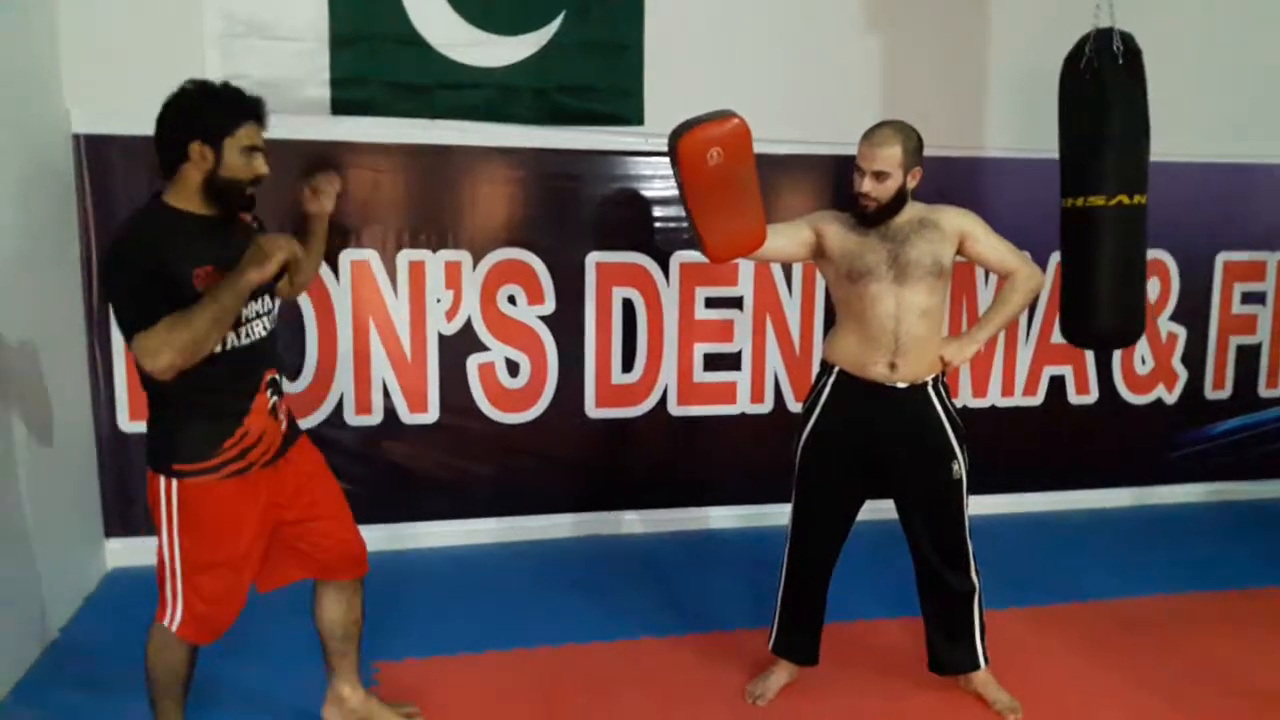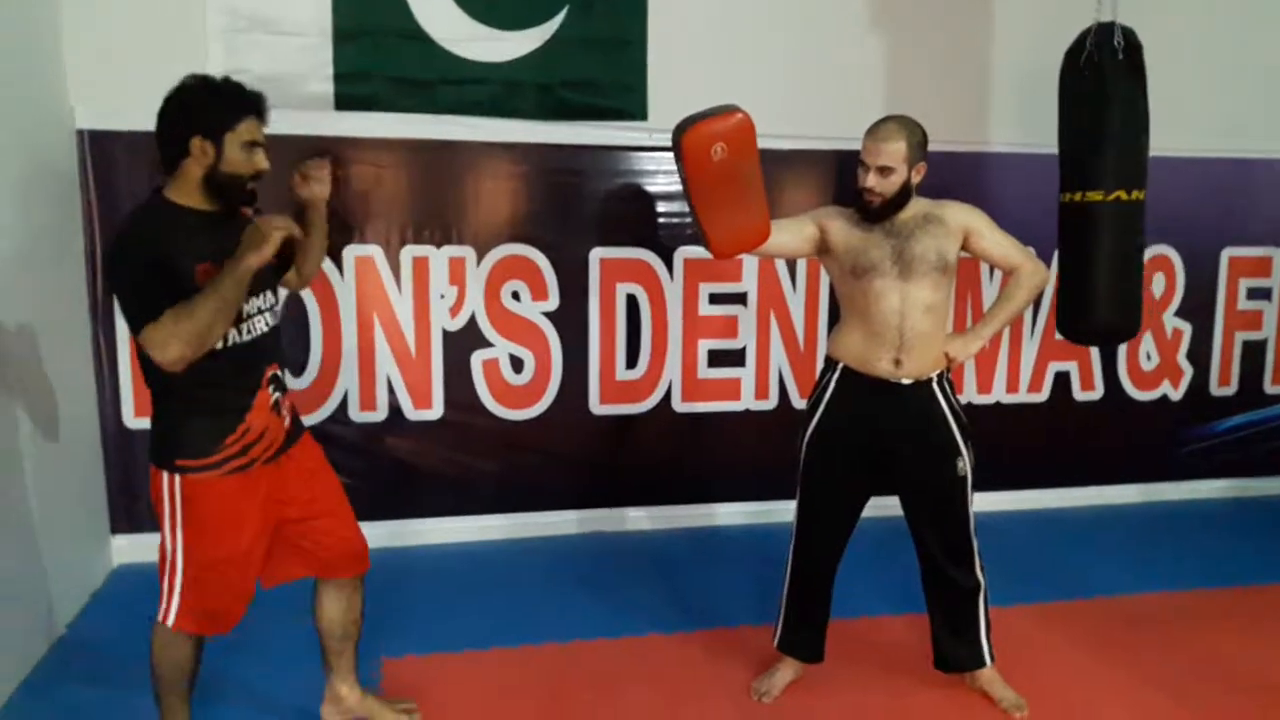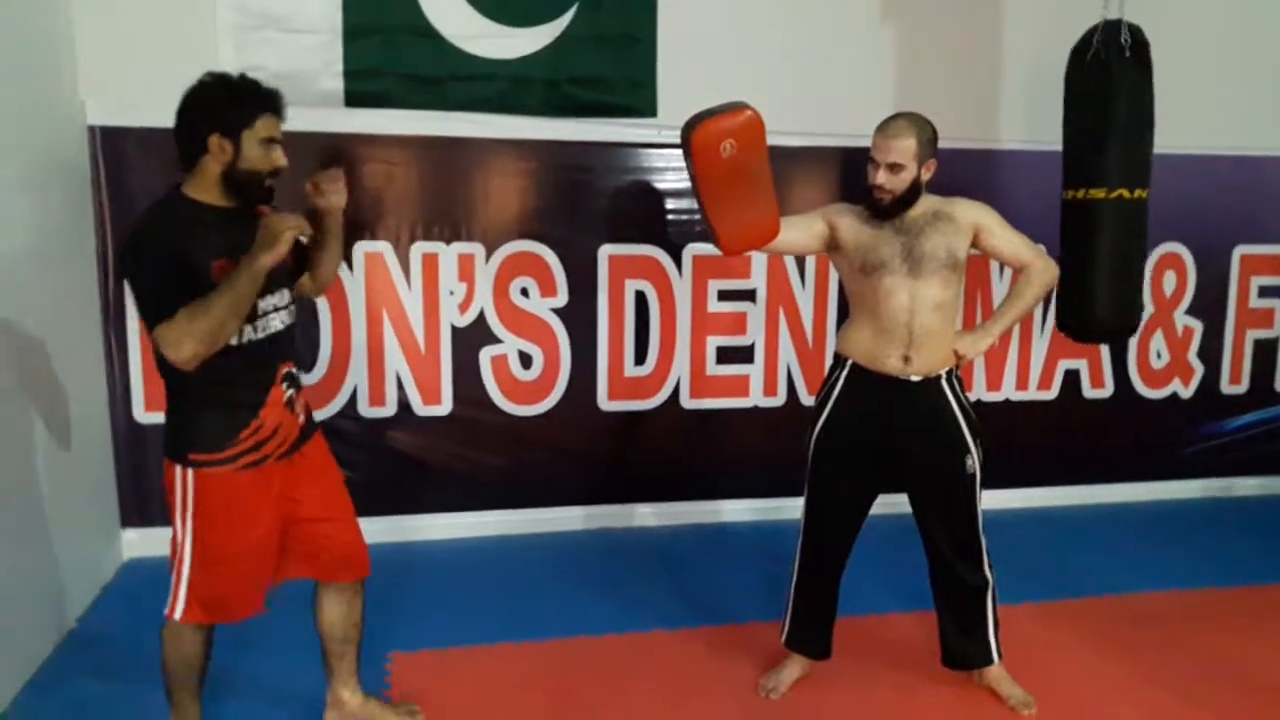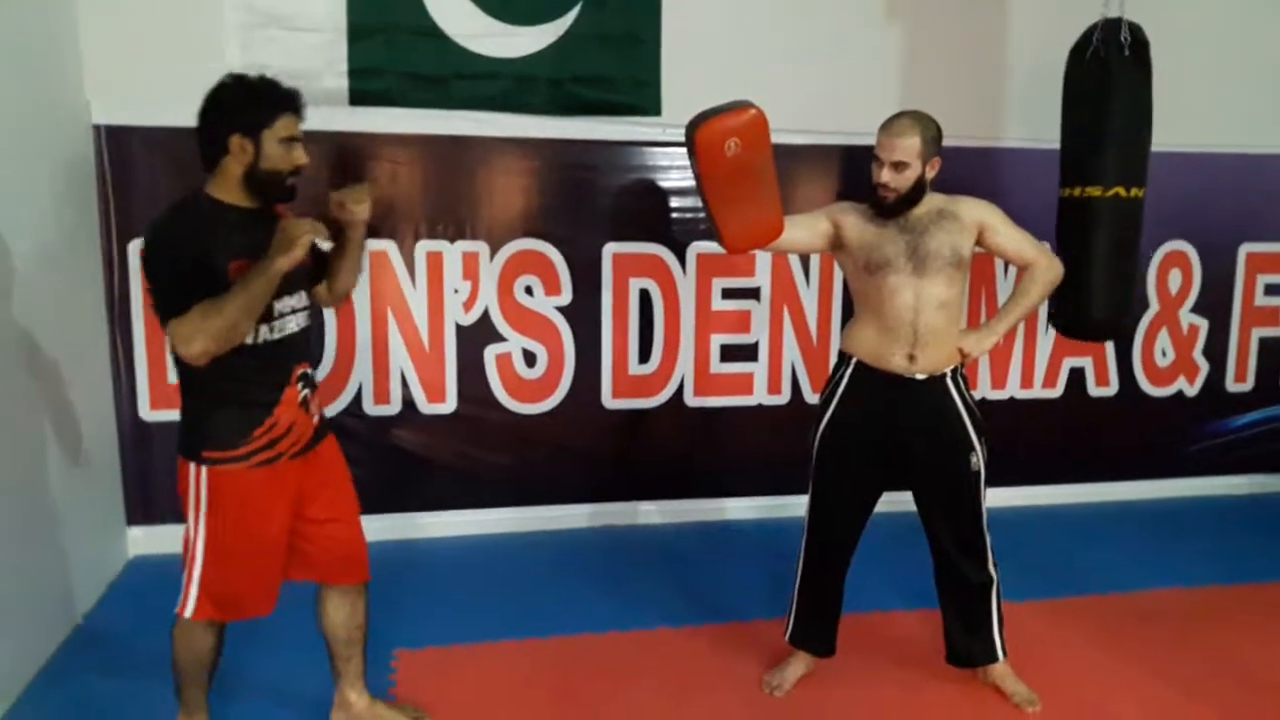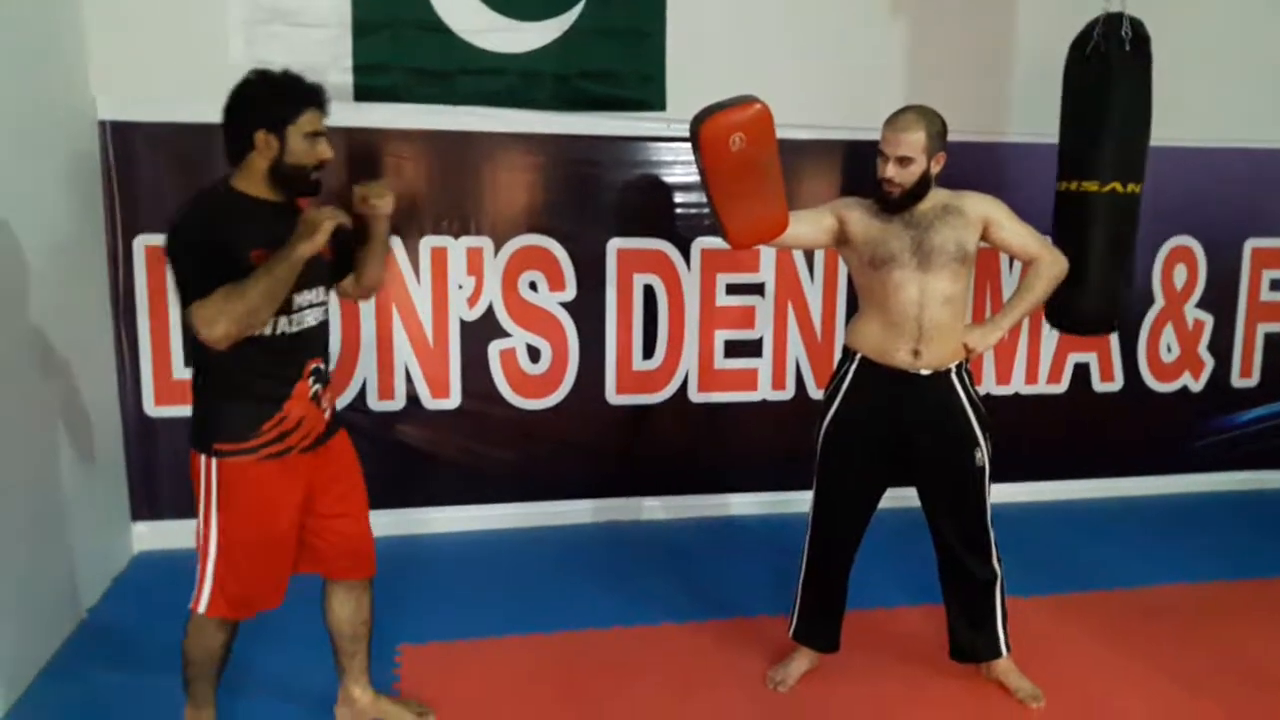
dt=0.1s
person 1, frame 1
left shoulder: (238, 222)
right shoulder: (141, 246)
left elbow: (289, 285)
right elbow: (159, 357)
left wrist: (317, 220)
right wrist: (245, 274)
left hip: (279, 444)
right hip: (201, 467)
left knee: (343, 560)
right knee: (189, 613)
person 1, frame 2
left shoulder: (238, 217)
right shoulder: (143, 240)
left elbow: (298, 275)
right elbow: (170, 348)
left wrist: (314, 206)
right wrist: (244, 260)
left hip: (283, 440)
right hip: (203, 462)
left knee: (342, 558)
right knee: (191, 607)
person 1, frame 3
left shoulder: (255, 216)
right shoulder: (160, 236)
left elbow: (314, 282)
right elbow: (184, 346)
left wrist: (331, 216)
right wrist: (257, 259)
left hip: (295, 437)
right hip: (216, 457)
left knee: (344, 563)
right knee: (199, 600)
person 1, frame 4
left shoulder: (277, 218)
right shoulder: (179, 234)
left elbow: (331, 289)
right elbow: (194, 344)
left wrist: (353, 230)
right wrist: (276, 261)
left hip: (308, 438)
right hip: (230, 455)
left knee: (344, 567)
right knee: (213, 597)
person 1, frame 5
left shoulder: (302, 211)
right shoulder: (204, 223)
left elbow: (361, 285)
right elbow: (216, 326)
left wrist: (377, 224)
right wrist: (297, 248)
left hip: (319, 432)
right hip: (241, 448)
left knee: (352, 562)
right knee: (226, 593)
person 2, frame 1
left shoulder: (950, 224)
right shoulder: (828, 229)
left elbow: (1027, 275)
left wrist: (973, 339)
left hip: (921, 406)
right hip: (843, 402)
left knee: (945, 545)
right knee: (812, 540)
left ankle: (969, 665)
right ankle: (790, 656)
person 2, frame 2
left shoulder: (954, 220)
right shoulder: (833, 225)
left elbow: (1031, 270)
left wrist: (977, 335)
left hip: (925, 402)
right hip: (848, 398)
left knee: (950, 542)
right knee: (817, 537)
left ankle: (974, 662)
right ankle: (796, 653)
person 2, frame 3
left shoulder: (964, 217)
right shoulder: (842, 221)
left elbow: (1041, 268)
left wrist: (987, 333)
left hip: (934, 399)
right hip: (857, 394)
left knee: (958, 539)
right knee: (825, 534)
left ankle: (982, 660)
right ankle: (803, 649)
person 2, frame 4
left shoulder: (969, 215)
right shoulder: (847, 220)
left elbow: (1046, 266)
left wrist: (991, 331)
left hip: (939, 397)
right hip: (862, 392)
left knee: (963, 537)
right knee: (830, 531)
left ankle: (987, 657)
right ankle: (807, 646)
person 2, frame 5
left shoulder: (973, 210)
right shoulder: (851, 215)
left elbow: (1051, 261)
left wrist: (997, 326)
left hip: (944, 392)
right hip: (866, 387)
left knee: (967, 532)
right knee: (834, 526)
left ankle: (991, 652)
right ankle: (811, 642)
